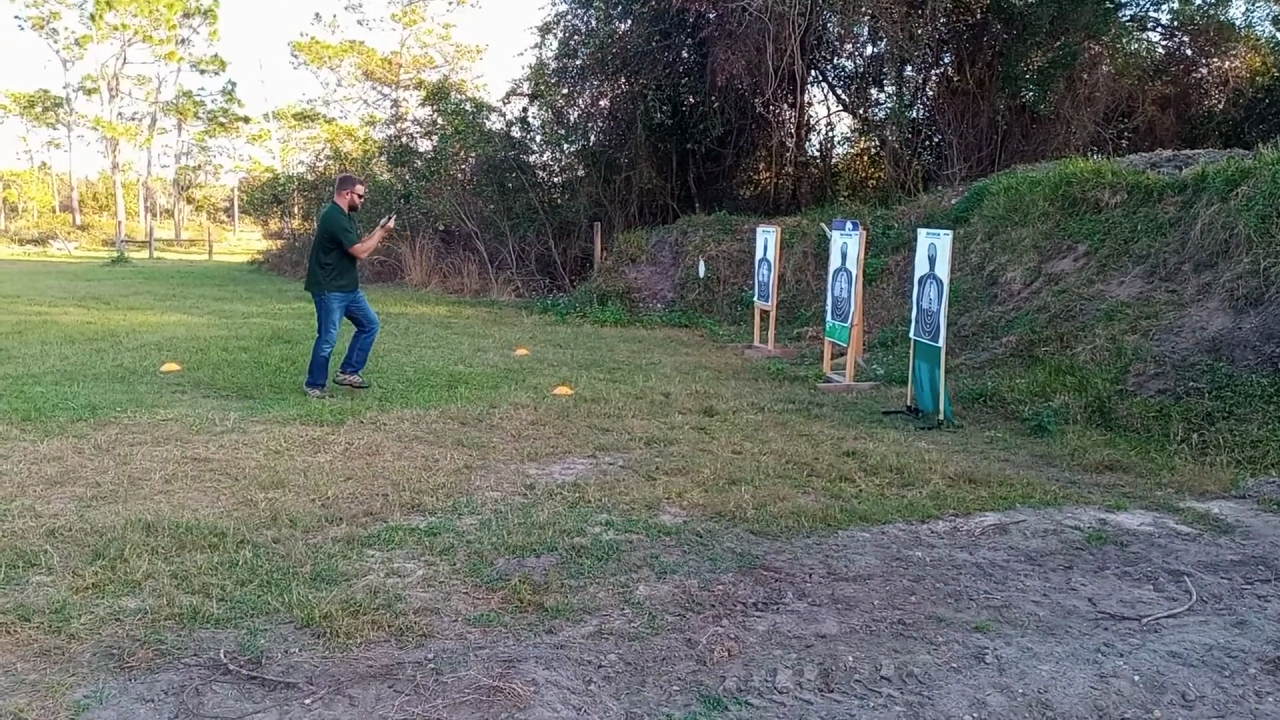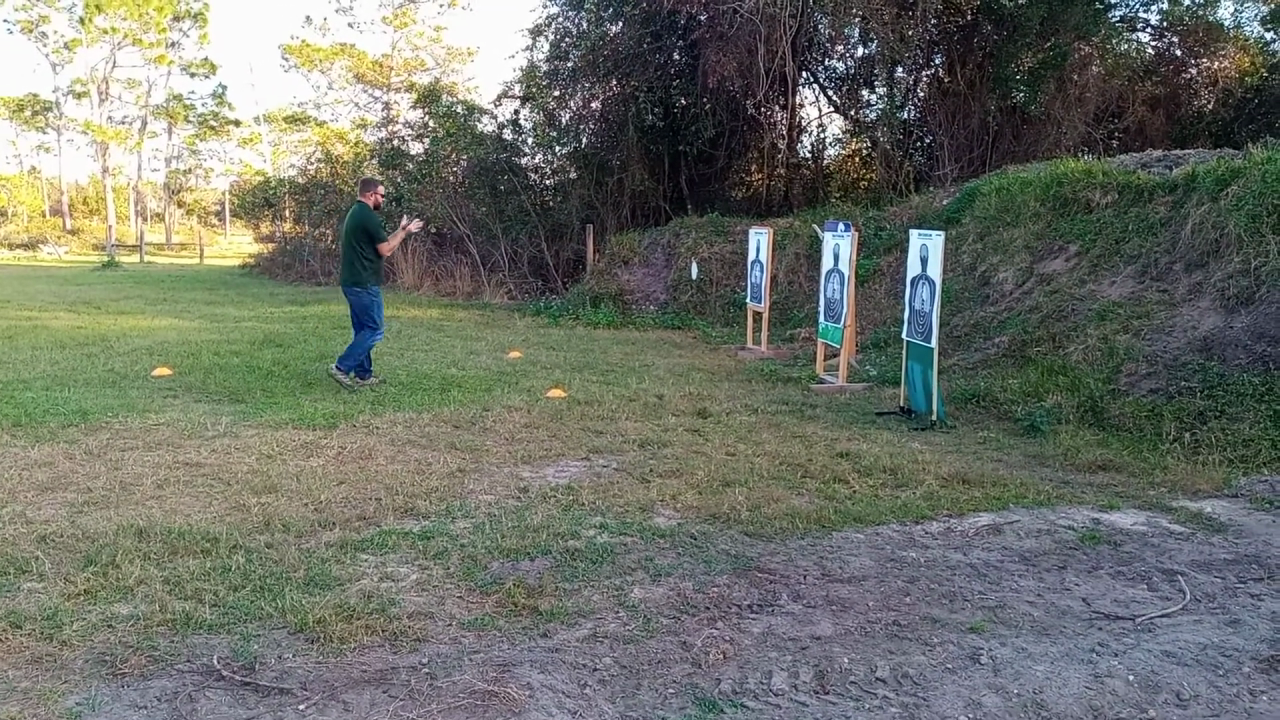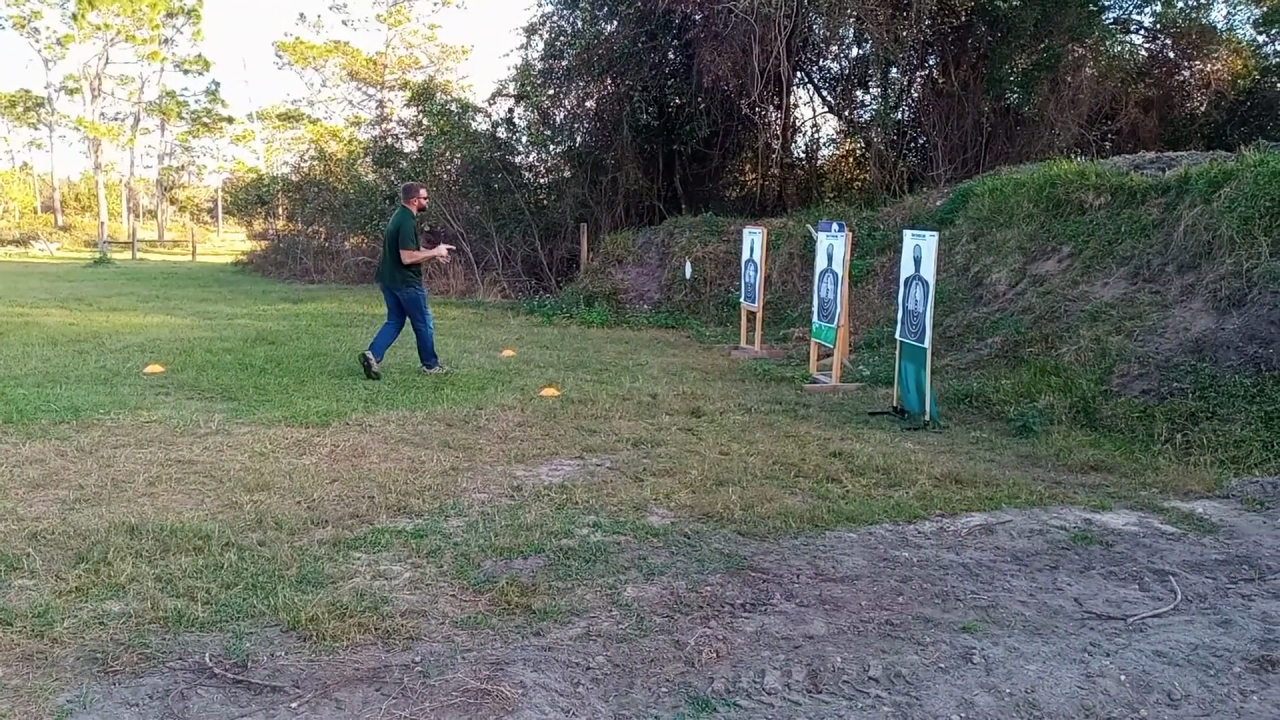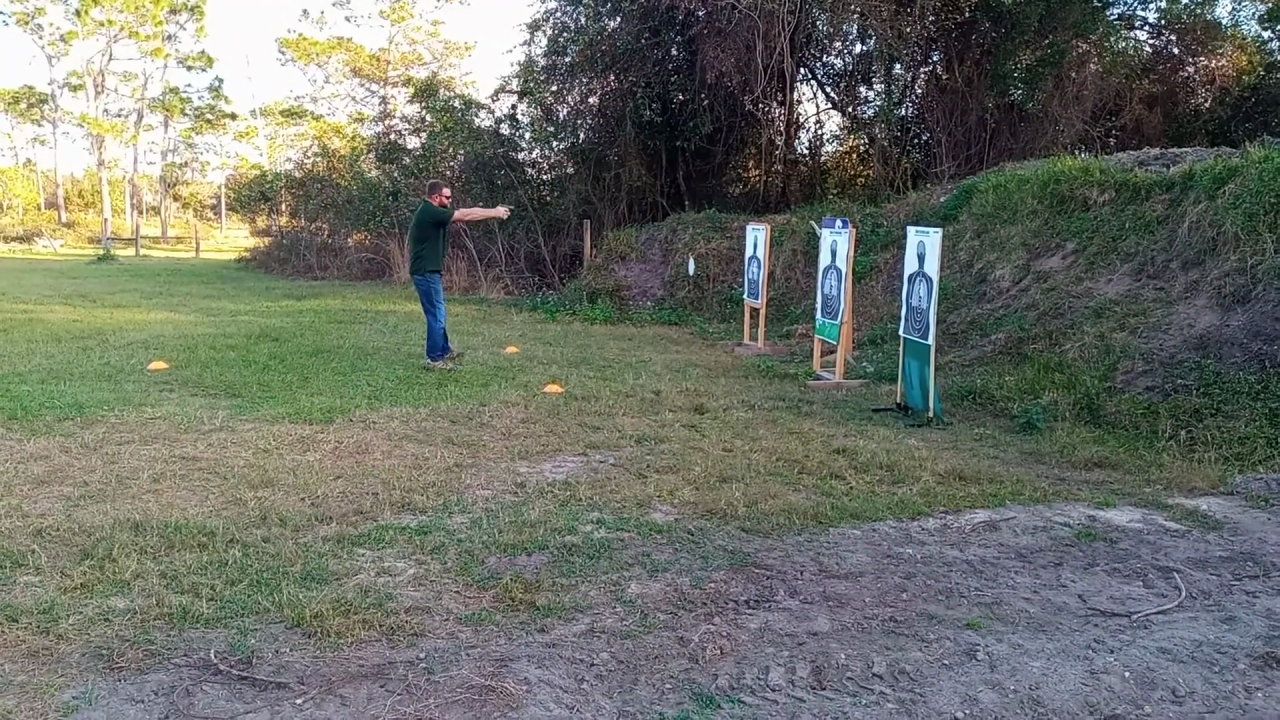
dt=0.5s
person 1, frame 1
left shoulder: (342, 216)
right shoulder: (333, 218)
left elbow: (357, 245)
right elbow: (361, 252)
left wrist: (378, 231)
right wrist: (382, 232)
left hip: (348, 288)
right hip: (329, 290)
left knee: (370, 324)
right knee: (327, 339)
left ankle: (348, 372)
right ankle: (314, 385)
person 1, frame 2
left shoulder: (356, 213)
right shoulder: (367, 216)
right elbow: (385, 250)
left wrist: (399, 230)
right wrist: (404, 232)
left hip: (351, 281)
right hip: (364, 283)
left knee: (362, 328)
right knee: (374, 329)
left ankle: (362, 374)
right ankle: (342, 368)
person 1, frame 3
left shoulder: (401, 216)
right shoulder: (407, 222)
right elbow: (407, 257)
left wrist: (435, 252)
right wrist: (434, 253)
left hip: (389, 280)
right hip: (406, 282)
left knee: (395, 322)
right knee: (423, 324)
left ankle: (373, 354)
right ankle: (430, 366)
person 1, frame 4
left shoulder: (433, 211)
right shoulder: (430, 213)
left elbow: (465, 212)
right elbow: (466, 215)
left wrist: (494, 212)
right wrist: (494, 213)
left hip: (428, 270)
right hip: (426, 272)
left knee: (437, 312)
right knee: (436, 314)
left ankle: (443, 350)
right ankle: (434, 358)
